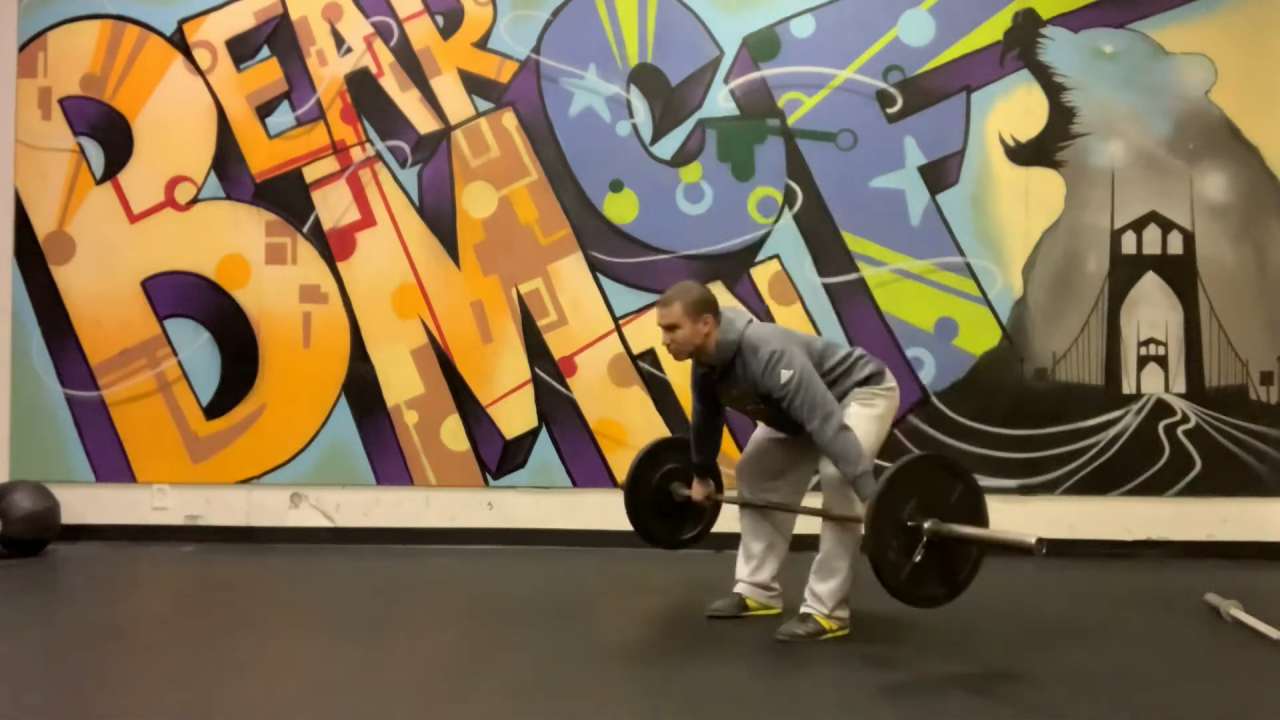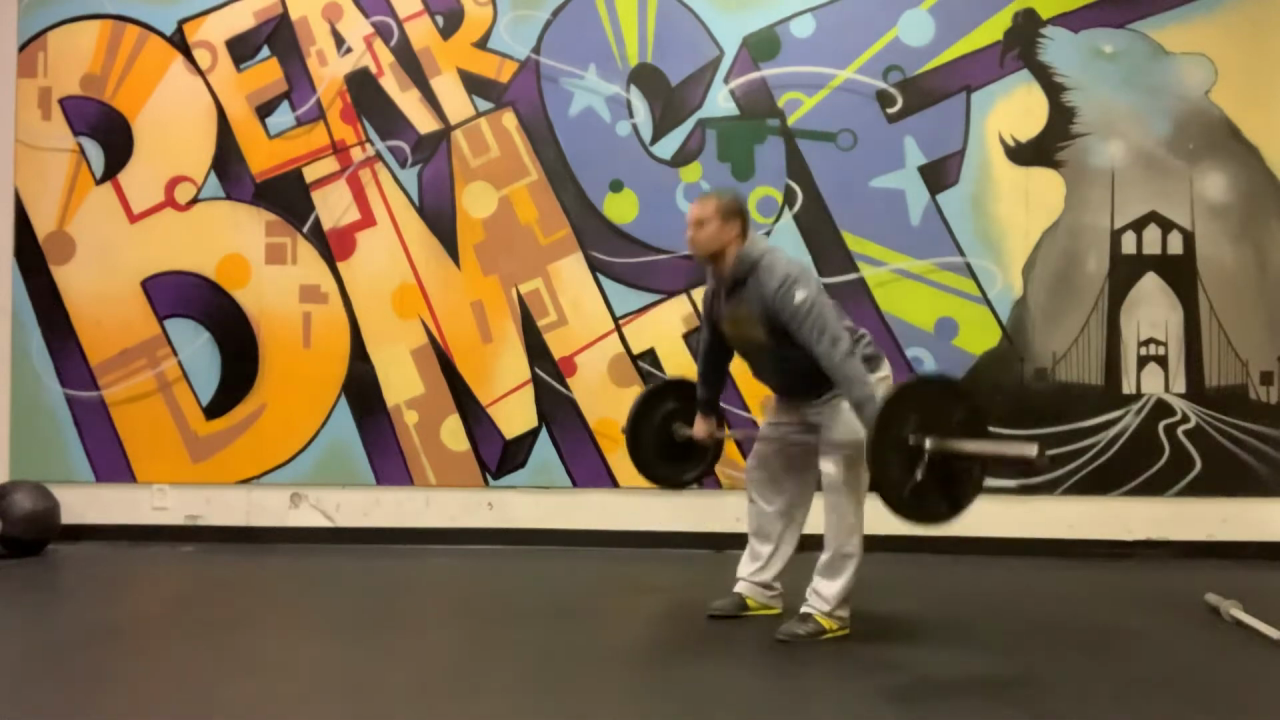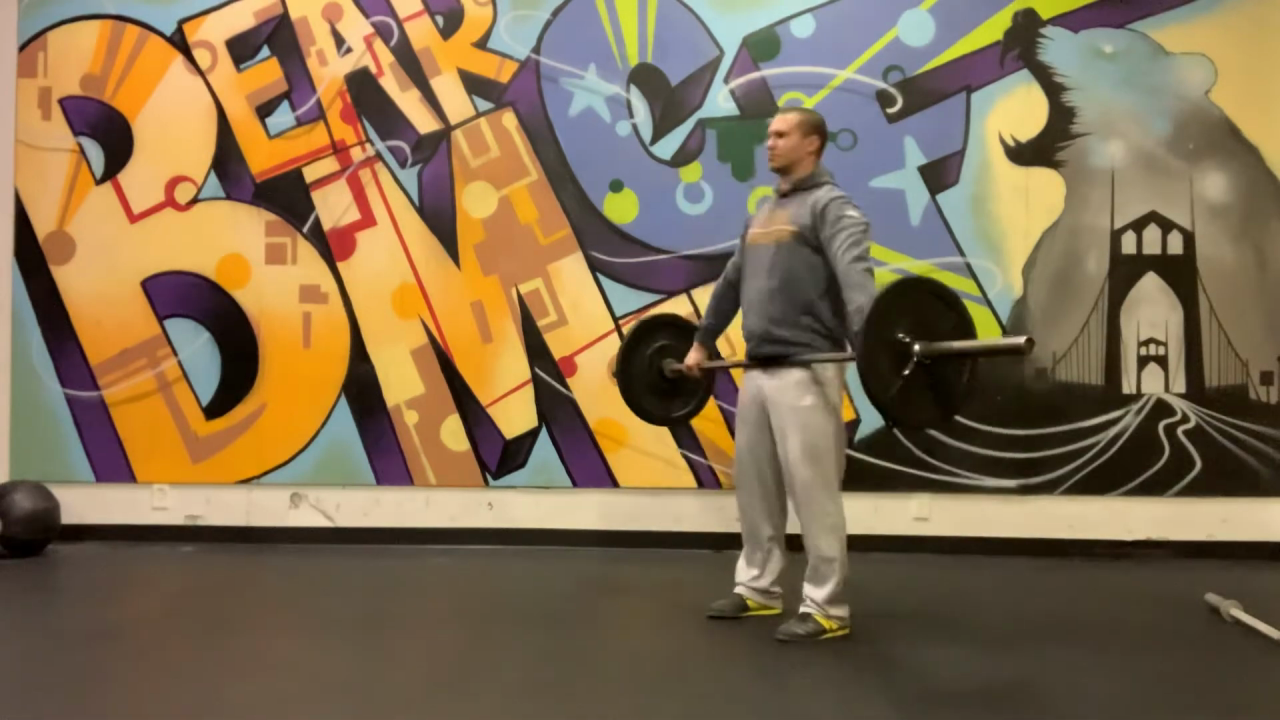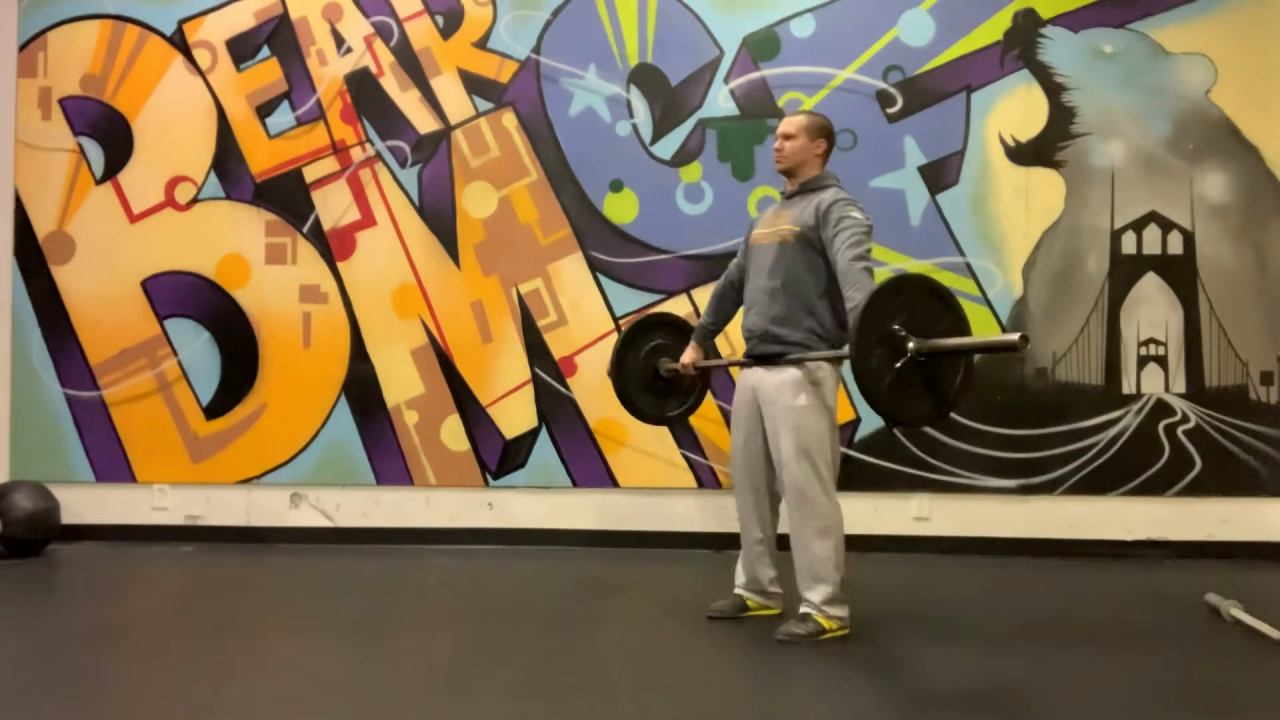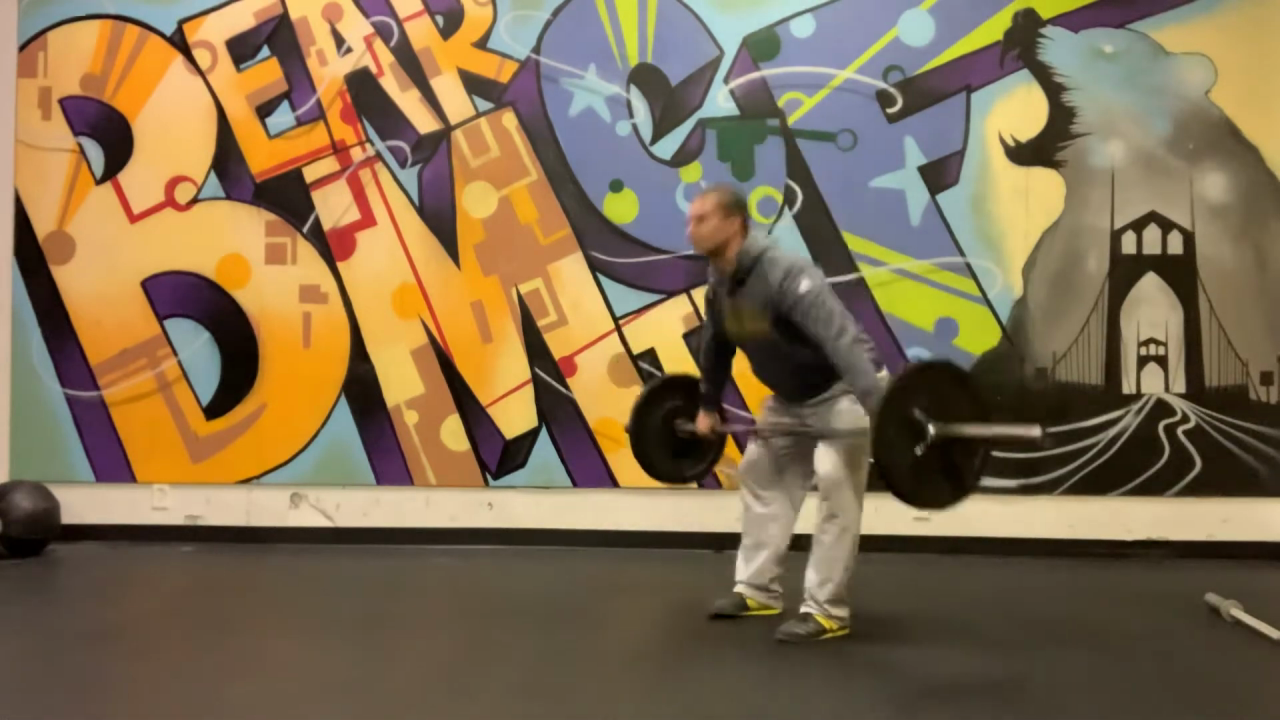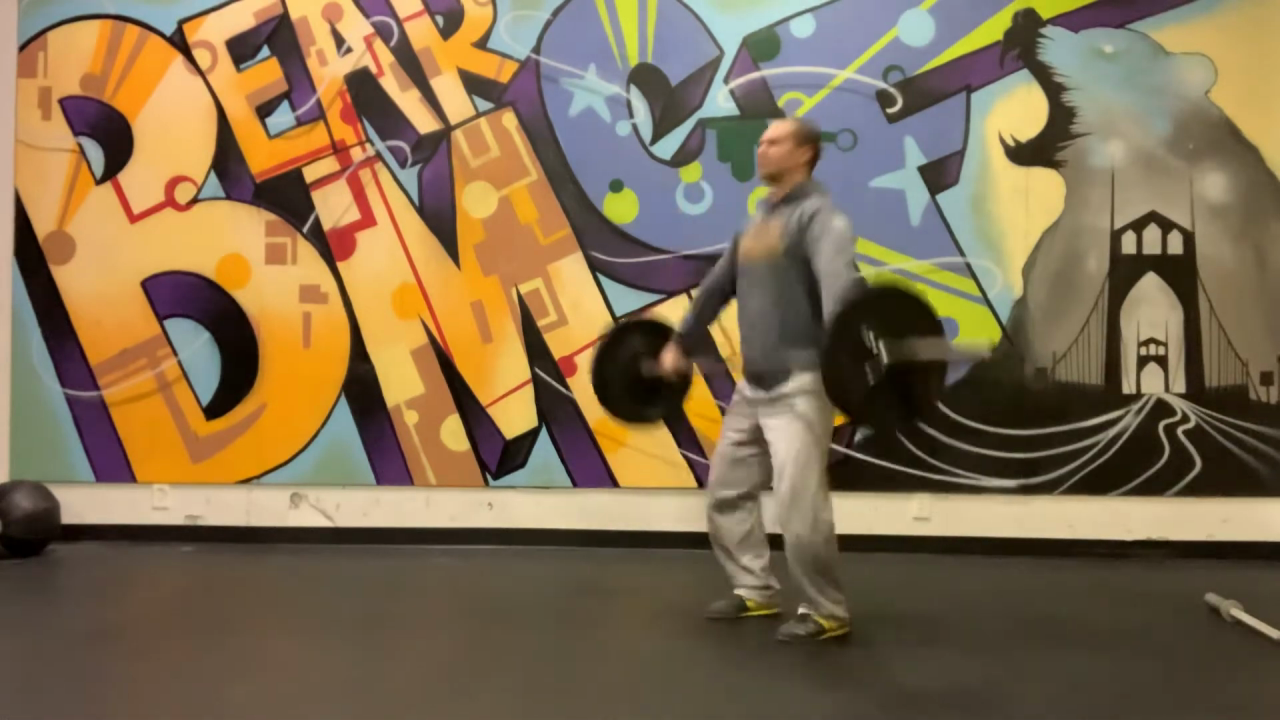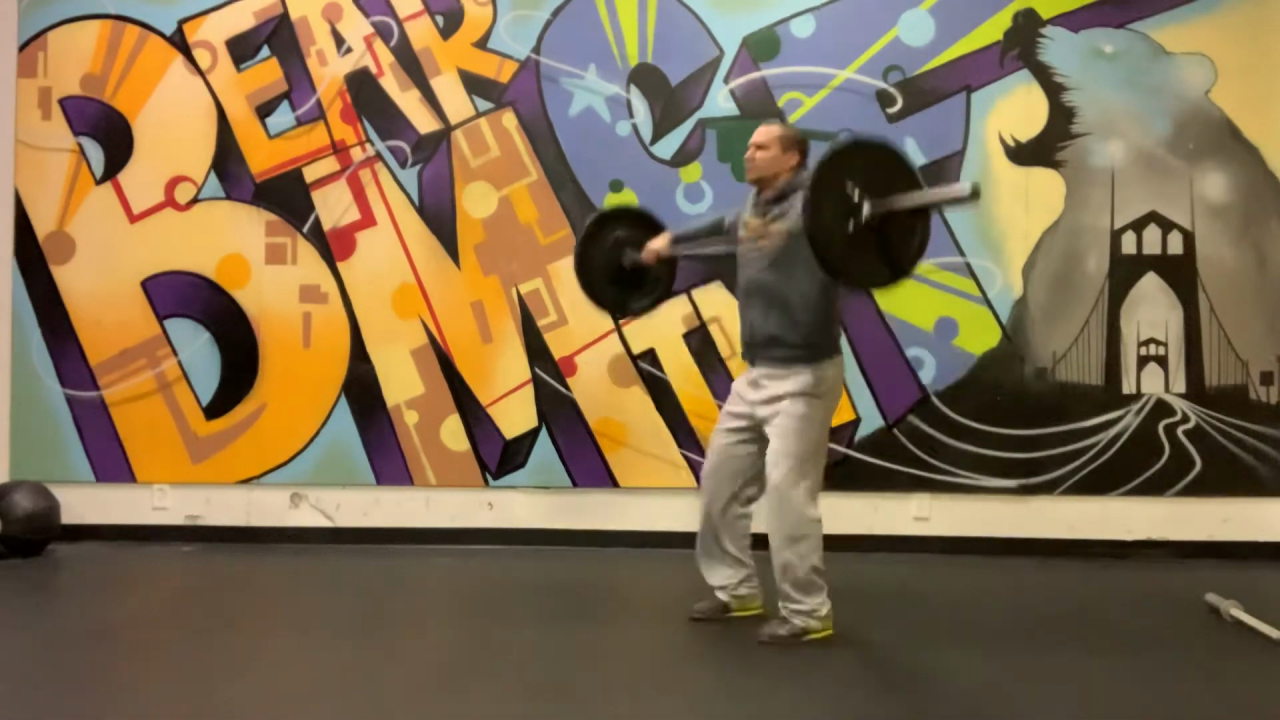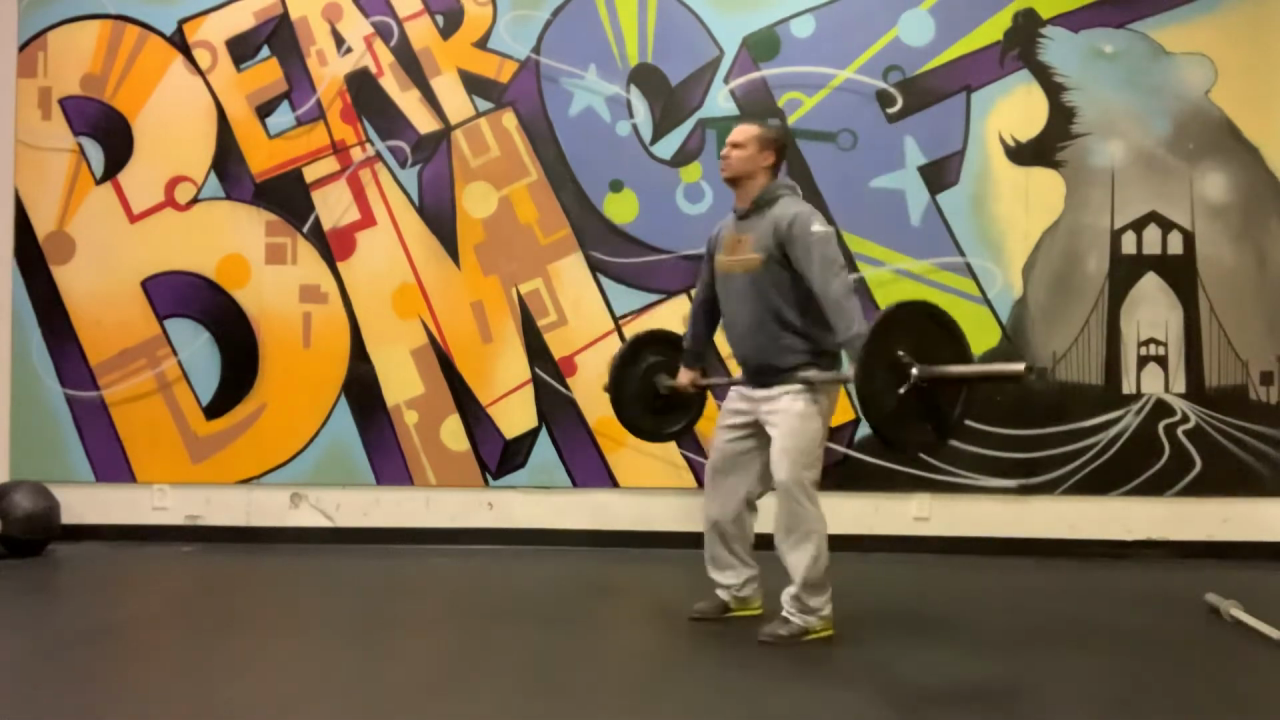
dt=0.4s
person 1, frame 1
left shoulder: (768, 355)
right shoulder: (705, 363)
left elbow: (828, 425)
right elbow: (706, 418)
left wrist: (872, 497)
right wrist: (701, 475)
left hip: (862, 392)
left knee: (838, 484)
right knee: (754, 476)
left ankle: (826, 610)
right ankle: (756, 589)
person 1, frame 2
left shoulder: (782, 281)
right shoulder: (718, 290)
left elbow: (837, 350)
right elbow: (714, 354)
left wrist: (878, 425)
right wrist: (705, 414)
left hip: (848, 387)
right hip: (796, 394)
left knee: (838, 481)
right knee: (766, 477)
left ankle: (828, 609)
right ankle: (757, 589)
person 1, frame 3
left shoulder: (832, 205)
right shoulder: (764, 213)
left elbow: (854, 272)
right elbow: (732, 281)
right wrist: (702, 342)
left hip: (807, 371)
right hip: (758, 370)
left knee: (812, 487)
right knee: (754, 483)
left ankle: (826, 608)
right ankle: (758, 589)
person 1, frame 4
left shoulder: (836, 207)
right shoulder: (770, 214)
left elbow: (853, 271)
right elbow: (734, 281)
right wrist: (699, 339)
left hip: (803, 370)
right hip: (754, 369)
left knee: (806, 486)
right knee: (751, 482)
left ankle: (825, 609)
right ankle: (757, 591)
person 1, frame 5
left shoulder: (783, 274)
right shoulder: (717, 288)
left elbow: (841, 340)
right elbow: (716, 349)
right wrist: (708, 406)
left hip: (841, 391)
right hip: (793, 397)
left knee: (835, 483)
right knee: (761, 477)
left ankle: (824, 610)
right ankle: (755, 588)
person 1, frame 6
left shoulder: (819, 216)
right shoulder: (754, 221)
left elbow: (836, 279)
right elbow: (717, 286)
right wrist: (678, 344)
left hip: (804, 382)
right hip: (754, 385)
left knee: (798, 496)
right knee: (726, 491)
left ankle: (824, 610)
right ankle: (756, 589)
person 1, frame 7
left shoulder: (809, 205)
right shoulder: (751, 211)
right elbow: (724, 228)
right wrist: (672, 239)
left hip: (807, 375)
right hip: (758, 374)
left knee: (789, 491)
right knee: (720, 484)
left ankle: (807, 612)
right ankle: (734, 589)
person 1, frame 8
left shoulder: (793, 219)
right shoulder: (723, 232)
left elbow: (835, 288)
right elbow: (706, 301)
left wrist: (866, 358)
right wrist: (690, 362)
left hip: (801, 382)
right hip: (749, 384)
left knee: (792, 487)
right knee: (723, 486)
left ankle: (809, 611)
right ankle: (736, 589)
